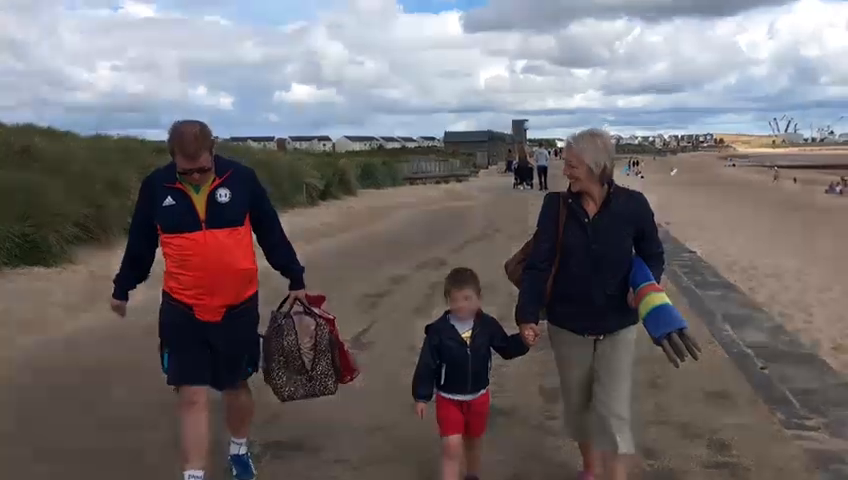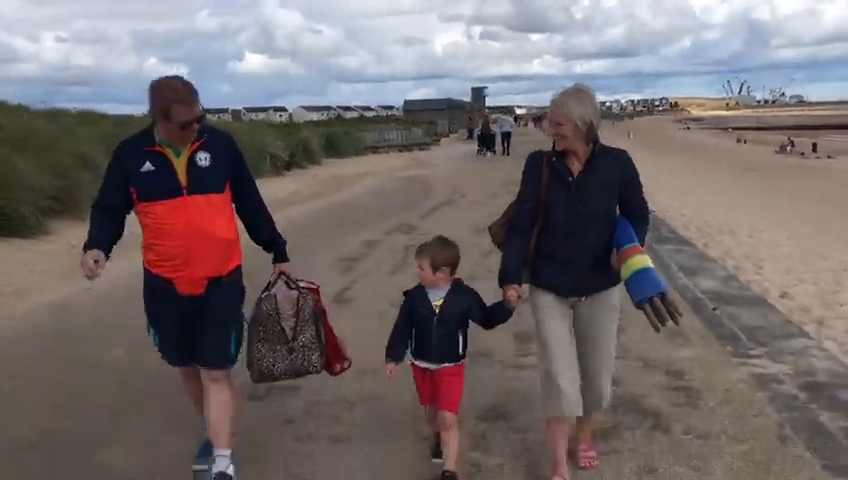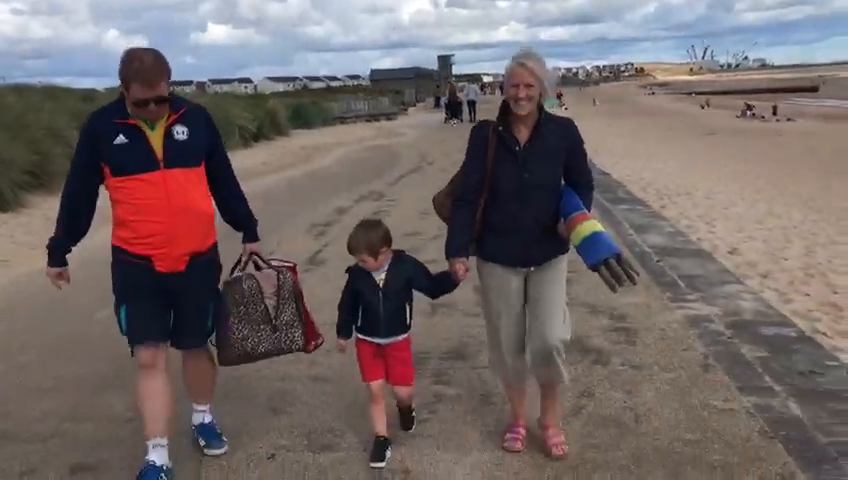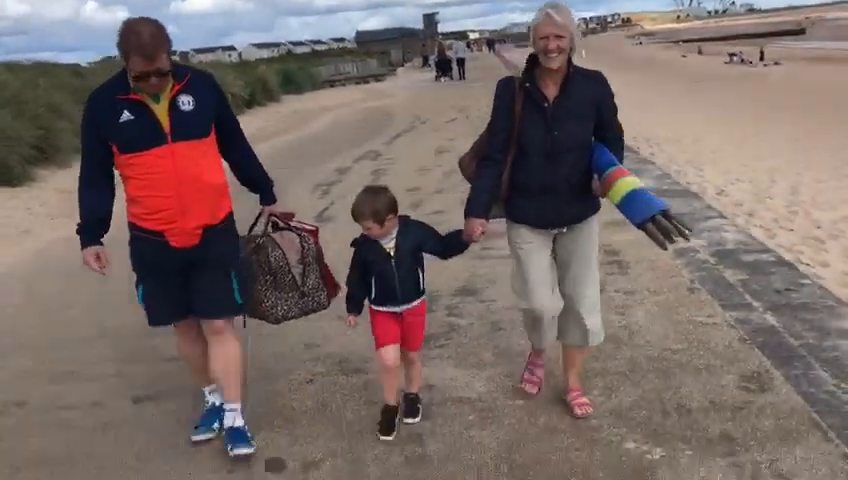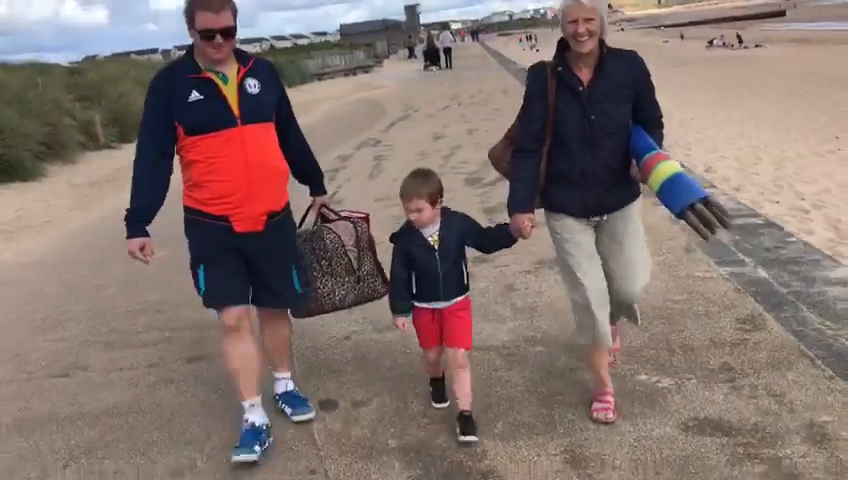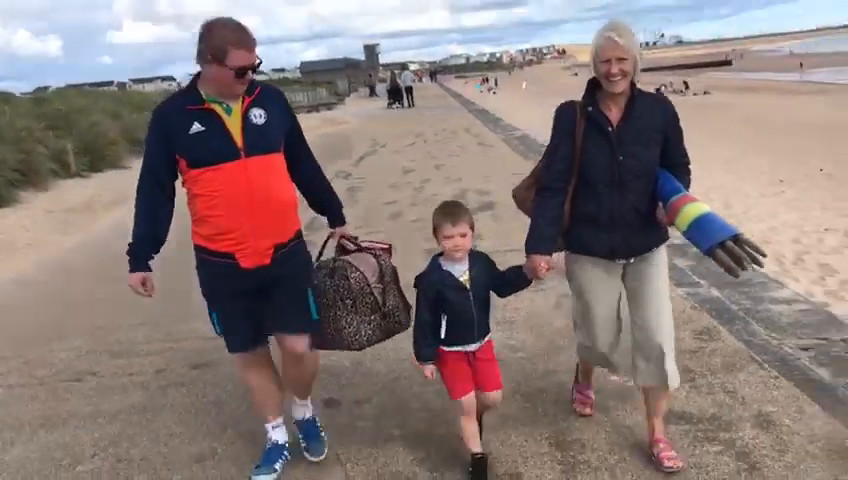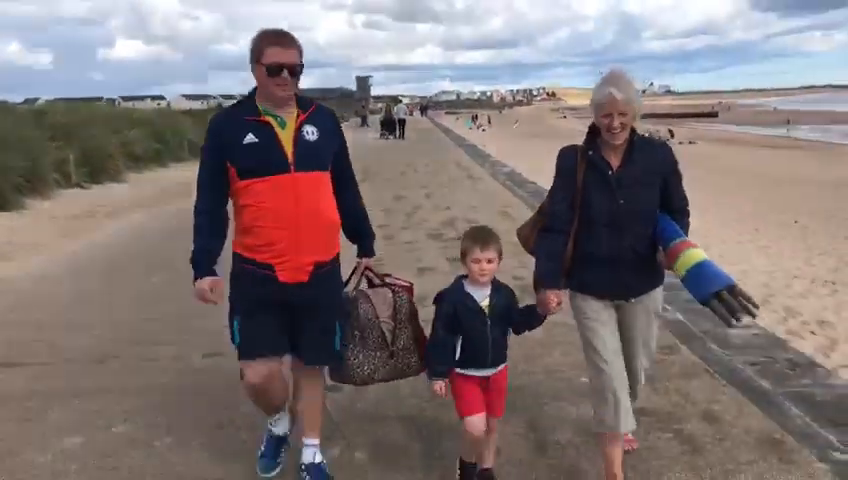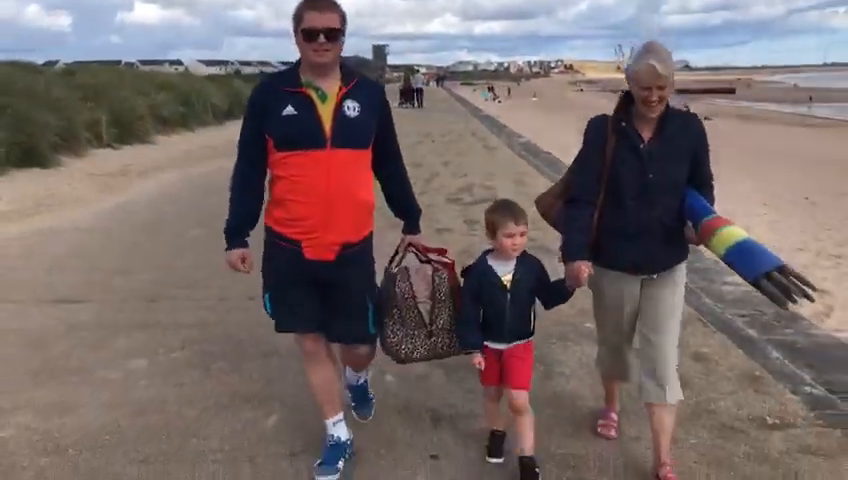
dt=0.5s
person 1, frame 1
left shoulder: (242, 180)
right shoulder: (156, 187)
left elbow: (271, 234)
right elbow: (141, 243)
left wrist: (296, 279)
right wrist: (122, 288)
left hip: (237, 307)
right hip: (181, 311)
left knee: (236, 386)
right knee: (191, 396)
left ankle: (239, 450)
person 1, frame 2
left shoulder: (221, 146)
right shoulder: (131, 155)
left elbow: (250, 204)
right elbow: (109, 209)
left wrist: (277, 252)
right wrist: (96, 246)
left hip: (221, 282)
right hip: (165, 286)
left knee: (216, 374)
right knee: (188, 368)
right ankle: (213, 434)
person 1, frame 3
left shoulder: (196, 119)
right shoulder: (101, 128)
left elbow: (223, 181)
right elbow: (79, 194)
left wrist: (248, 232)
right wrist: (58, 252)
left hip: (198, 259)
right hip: (136, 264)
left knee: (196, 346)
right knee: (148, 358)
left ankle: (203, 419)
person 1, frame 4
left shoulder: (202, 87)
right shoulder: (104, 104)
left elbow: (235, 145)
right elbow: (95, 174)
left wrist: (266, 195)
right wrist: (92, 235)
left hip: (215, 231)
right hip: (153, 240)
left knee: (220, 325)
right knee: (185, 325)
left ankle: (234, 423)
right ankle: (213, 401)
person 1, frame 5
left shoulder: (263, 73)
right shoulder: (169, 85)
left elbow: (290, 136)
right elbow: (152, 159)
left wrist: (316, 185)
right wrist: (138, 223)
left hip: (273, 219)
right hip: (211, 226)
left knee: (275, 309)
right knee: (232, 320)
left ankle: (284, 385)
right ankle: (254, 421)
person 1, frame 6
left shoulder: (271, 101)
right shoulder: (172, 117)
left elbow: (304, 165)
right elbow: (155, 191)
left wrist: (335, 216)
right wrist: (141, 257)
left hip: (285, 252)
right hip: (221, 263)
left knee: (297, 347)
right knee: (248, 353)
left ankle: (304, 413)
right ankle: (276, 435)
person 1, frame 7
left shoulder: (323, 121)
right shoulder: (228, 127)
left elbow: (346, 190)
right elbow: (210, 202)
left wrist: (365, 246)
right wrist: (205, 265)
left hip: (320, 273)
right hip: (256, 274)
left knee: (311, 367)
right knee: (258, 375)
right ankle: (277, 423)
person 1, frame 8
left shoulder: (368, 94)
right shoulder: (269, 95)
left elbow: (389, 164)
right elbow: (248, 170)
left wrist: (410, 221)
right wrist: (237, 235)
left hip: (351, 248)
right hip: (288, 249)
left knee: (359, 345)
right knee: (311, 342)
left ankle: (357, 376)
right ankle: (336, 431)
person 2, frame 1
left shoulder: (633, 205)
right shoulder: (556, 206)
left elbow: (652, 256)
right elbow: (537, 264)
right wrist: (527, 316)
left hip: (618, 326)
right hip: (567, 325)
left knee: (612, 410)
right knee: (578, 403)
person 2, frame 2
left shoulder: (617, 163)
right shoulder: (539, 165)
left elbow: (638, 216)
right elbow: (520, 224)
right wrist: (510, 277)
left hip: (600, 287)
right hip: (549, 287)
left knee: (595, 369)
right knee: (558, 373)
left ankle: (584, 435)
person 2, frame 3
left shoulder: (563, 132)
right shoulder: (485, 135)
left elbow: (582, 185)
right elbow: (467, 195)
right wrist: (457, 251)
left hip: (548, 255)
right hip: (496, 258)
left knee: (550, 338)
right knee: (506, 340)
left ankle: (551, 420)
right ankle: (518, 417)
person 2, frame 4
left shoulder: (593, 86)
right shoulder: (512, 91)
left elbow: (612, 142)
right elbow: (493, 153)
right wrist: (477, 211)
left hip: (580, 216)
right hip: (526, 219)
left knee: (581, 303)
right knee: (538, 304)
left ankle: (573, 383)
right ankle: (537, 355)
person 2, frame 5
left shoulder: (629, 67)
right shoulder: (543, 77)
left elbow: (651, 124)
right elbow: (527, 145)
right wrist: (520, 205)
left hip: (620, 201)
right hip: (566, 208)
left knee: (629, 285)
right knee: (588, 296)
left ankle: (608, 325)
right ankle: (603, 385)
person 2, frame 6
left shoulder: (658, 110)
right shoulder: (571, 117)
left elbow: (679, 169)
right elbow: (552, 185)
right wrist: (539, 246)
left hip: (647, 246)
right hip: (589, 250)
left knee: (656, 339)
right knee: (598, 336)
left ankle: (656, 434)
right ankle: (583, 376)
person 2, frame 7
left shoulder: (658, 155)
right shoulder: (573, 161)
left elbow: (677, 211)
right elbow: (556, 225)
right wrist: (547, 282)
left hip: (643, 285)
right hip: (590, 289)
left knee: (634, 366)
right knee: (608, 379)
left ankle: (619, 426)
person 2, frame 8
left shoulder: (688, 130)
right shoulder: (603, 131)
left elbow: (701, 187)
right elbow: (581, 196)
right wrist: (575, 253)
left hip: (668, 263)
right hip: (612, 262)
left knee: (661, 356)
right knee: (614, 341)
right ankle: (610, 404)
person 3, frame 1
left shoulder: (488, 326)
right shoulder: (438, 331)
left elbow: (506, 349)
right elbow: (426, 365)
right wrist: (421, 397)
left hip: (478, 397)
right hip: (448, 399)
left knee: (473, 443)
right knee: (452, 448)
person 3, frame 2
left shoulder: (464, 296)
right shoulder: (415, 297)
left elbow: (486, 318)
right elbow: (402, 328)
left wrist: (506, 305)
right wrist: (393, 357)
left hip: (451, 367)
right hip: (421, 366)
left knee: (448, 418)
right knee: (431, 411)
right ankle: (440, 436)
person 3, frame 3
left shoulder: (406, 267)
right shoulder: (356, 275)
left elbow: (433, 287)
right elbow: (348, 305)
left wrist: (453, 276)
right wrist: (343, 333)
left hip: (398, 340)
right hip: (367, 342)
left knee: (403, 391)
right knee: (376, 392)
left ankle: (405, 408)
right ankle: (381, 438)
person 3, frame 4
left shoulder: (415, 232)
right shoulder: (364, 247)
left elbow: (443, 247)
right elbow: (357, 279)
left wrist: (465, 236)
right wrist: (353, 309)
left hip: (414, 307)
right hip: (382, 311)
left knee: (411, 357)
right knee: (388, 361)
left ankle: (412, 397)
right ankle: (390, 408)
person 3, frame 5
left shoulder: (458, 223)
right shoulder: (405, 238)
left elbow: (486, 241)
right elbow: (399, 276)
left wrist: (512, 230)
right wrist: (400, 310)
left hip: (457, 303)
right hip: (424, 308)
left knee: (459, 359)
right knee: (432, 355)
left ankle: (465, 414)
right ankle: (436, 380)
person 3, frame 6
left shoulder: (482, 264)
right shoulder: (432, 278)
left elbow: (502, 285)
right elbow: (424, 321)
left wrist: (527, 273)
right wrist: (425, 358)
left hip: (482, 344)
right hip: (449, 351)
left knee: (493, 398)
right knee: (466, 405)
left ankle: (475, 413)
right ankle: (477, 456)
person 3, frame 7
left shoulder: (504, 294)
right shoulder: (452, 298)
left elbow: (518, 323)
right elbow: (440, 339)
left wrist: (540, 310)
right wrist: (438, 374)
left hip: (497, 372)
right hip: (464, 374)
left knee: (491, 427)
right knee: (476, 430)
person 3, frame 8
left shoulder: (532, 267)
right shoulder: (478, 272)
left elbow: (549, 298)
right elbow: (468, 312)
left wrist: (569, 283)
right wrist: (473, 347)
left hip: (520, 345)
right hip: (488, 345)
left knee: (519, 401)
right knee: (492, 394)
right ankle: (495, 432)
